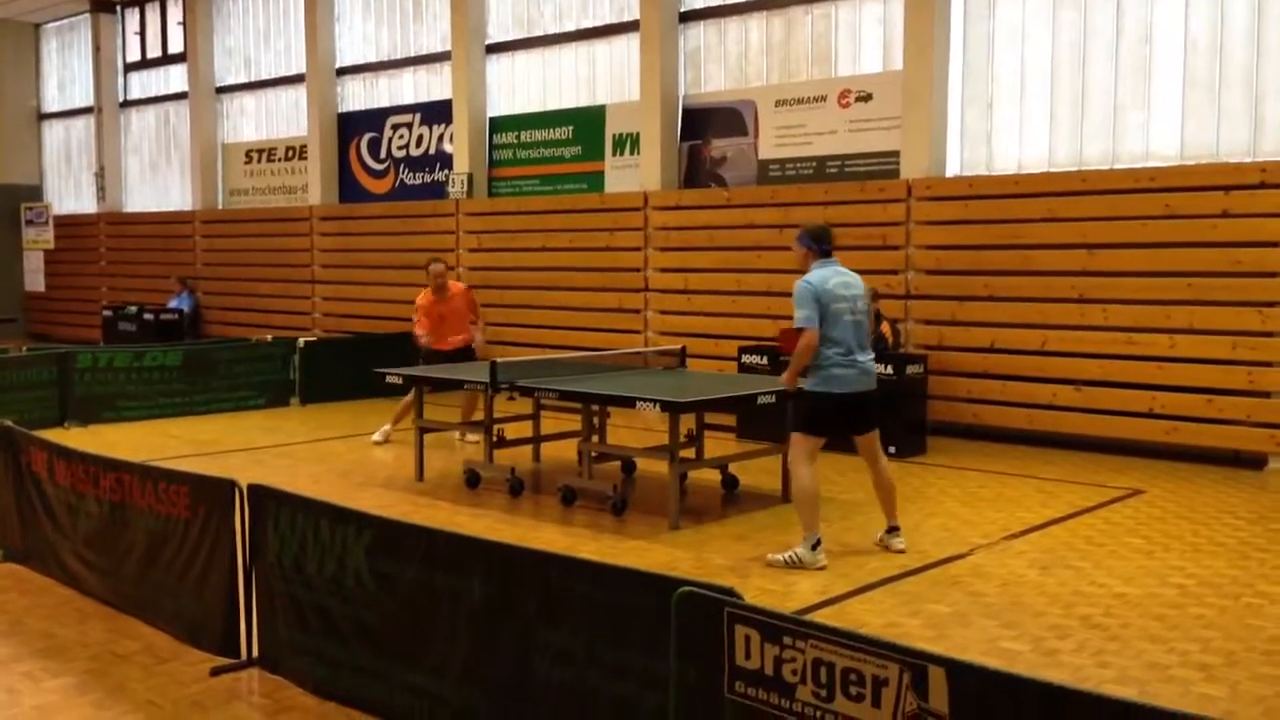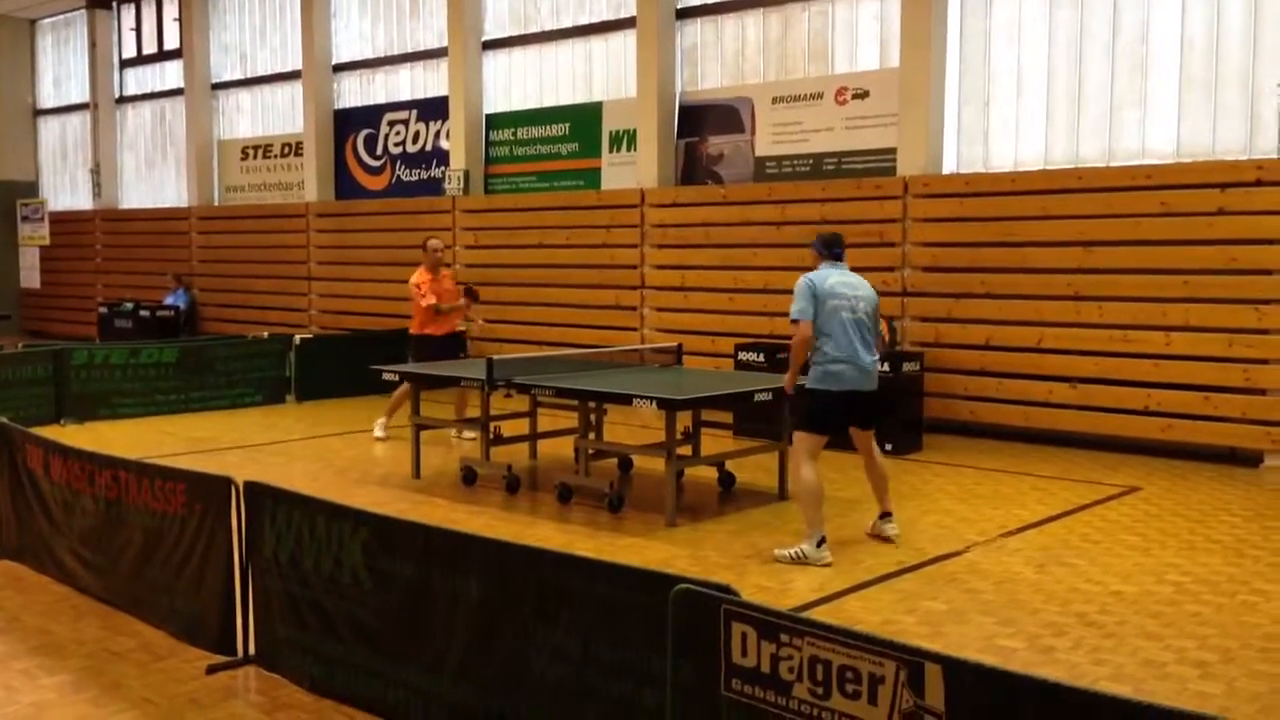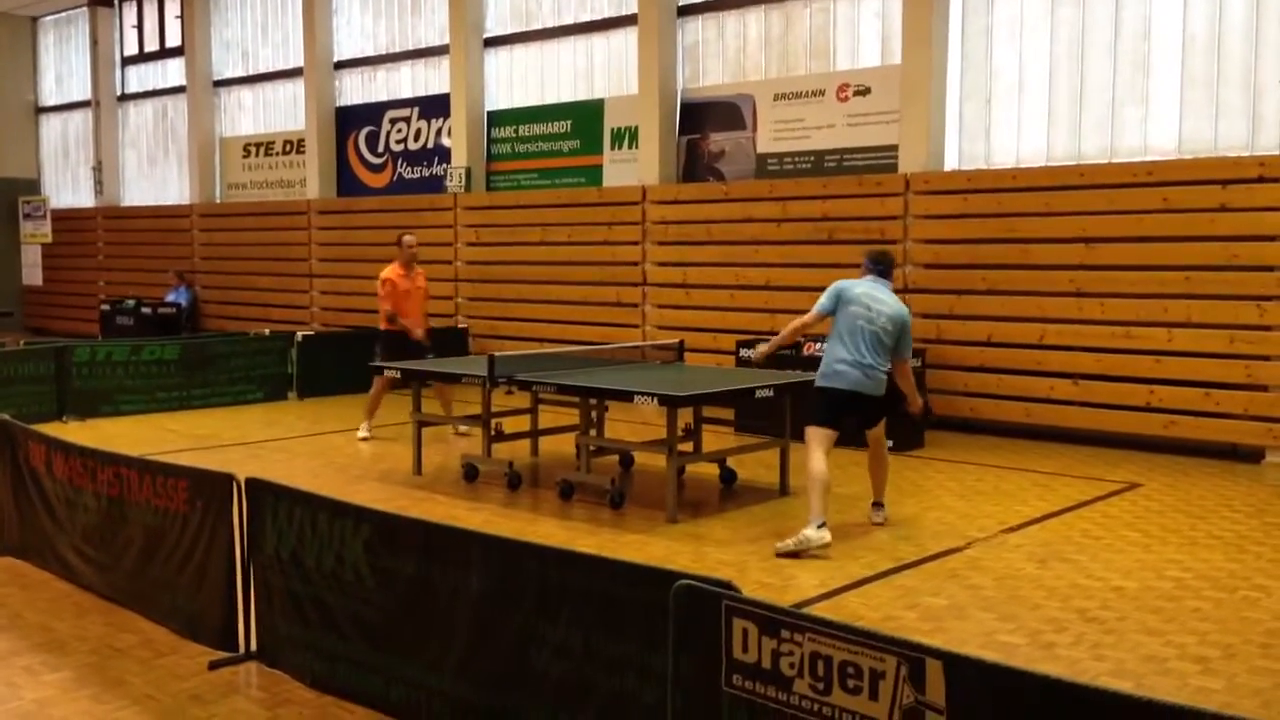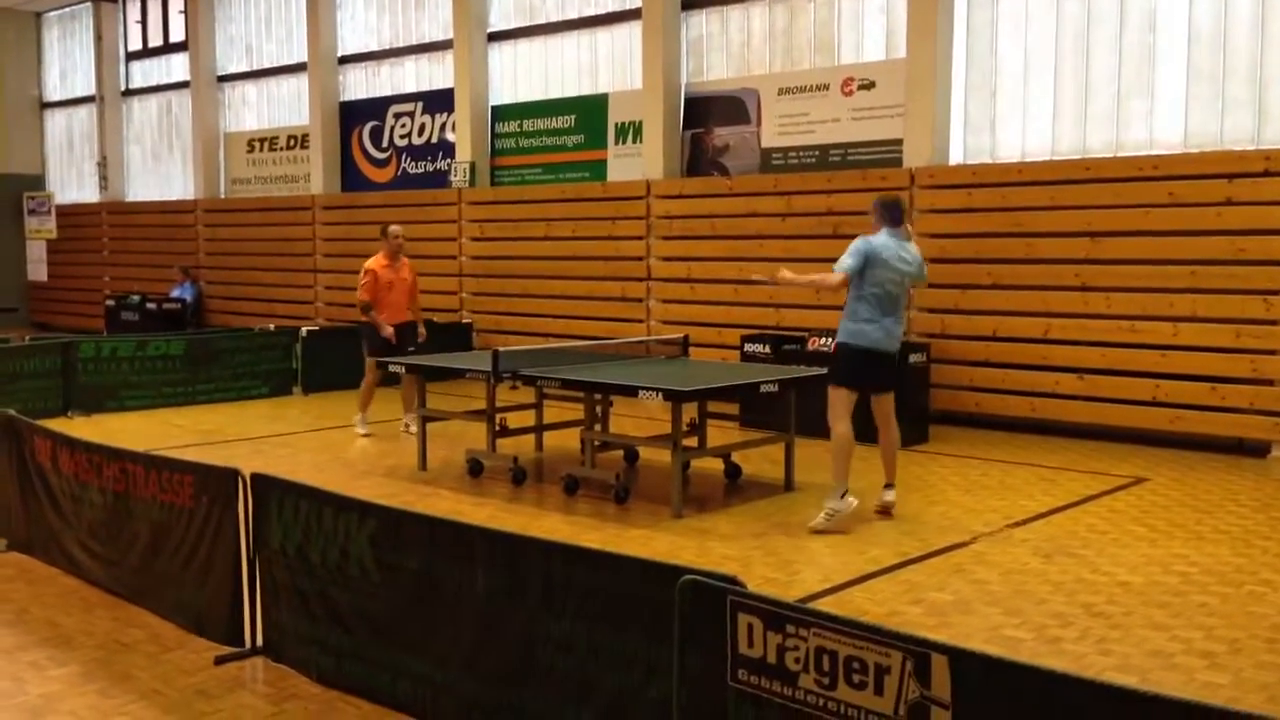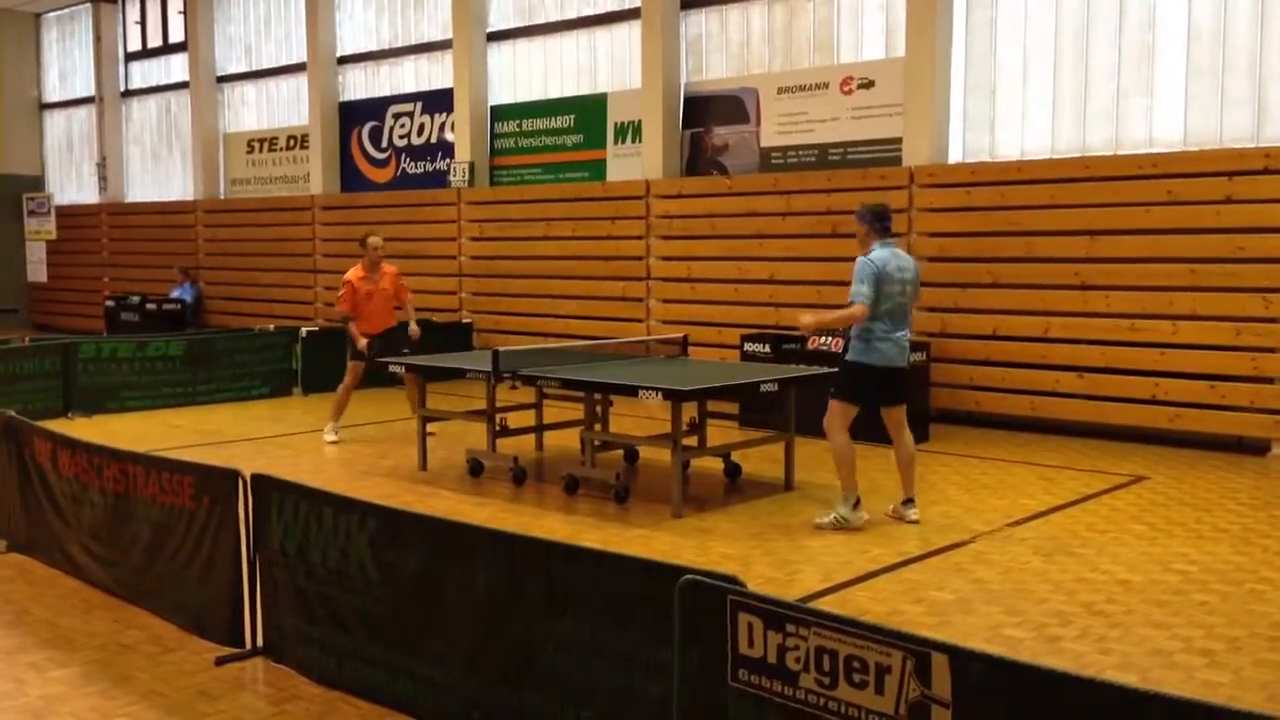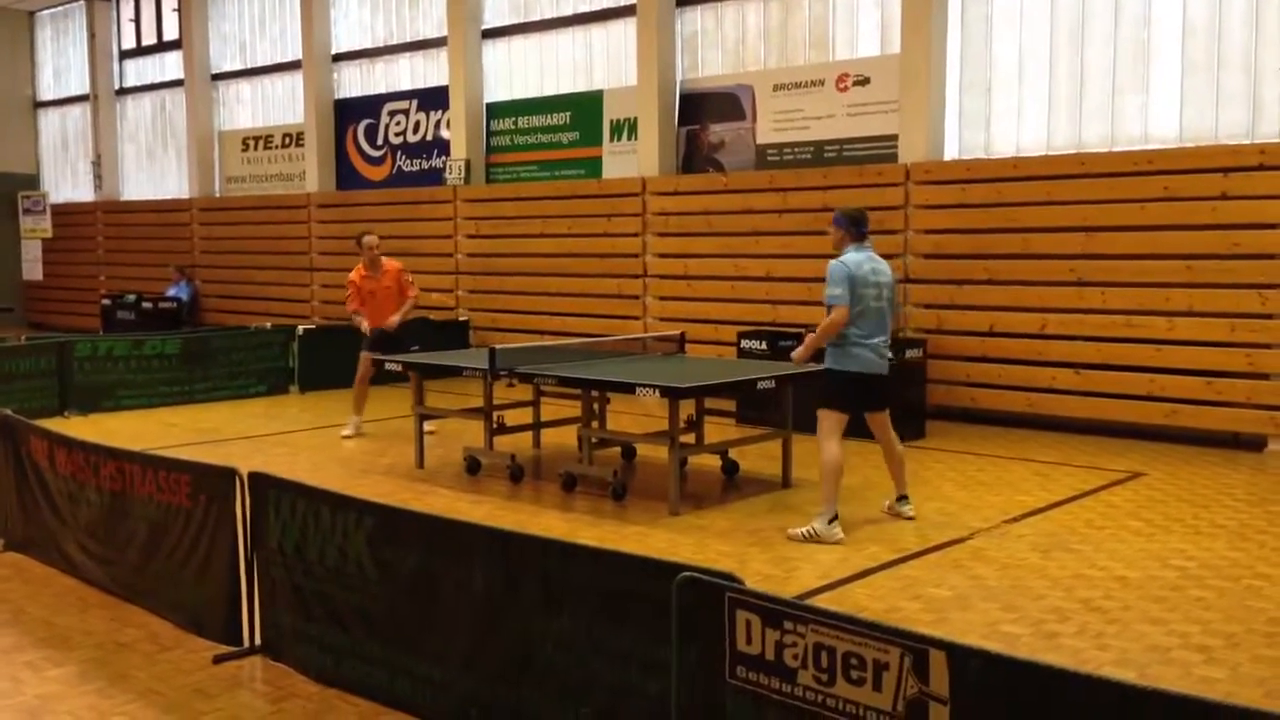
dt=0.3s
person 1, frame 1
left shoulder: (808, 284)
right shoulder: (856, 281)
left elbow: (809, 341)
left wrist: (791, 374)
left hip: (827, 385)
right hip: (863, 382)
left knee: (799, 460)
right knee: (875, 457)
left ankle: (811, 546)
right ankle: (893, 532)
person 1, frame 2
left shoulder: (810, 282)
right shoulder: (865, 286)
left elbow: (804, 334)
left wrist: (792, 374)
left hip: (827, 382)
right hip: (866, 382)
left knee: (802, 458)
right knee: (868, 449)
left ankle: (816, 543)
right ankle: (886, 520)
person 1, frame 3
left shoulder: (844, 287)
right shoulder: (901, 311)
left elbow: (807, 322)
right elbow: (901, 366)
left wrist: (769, 346)
right wrist: (913, 398)
left hip: (834, 381)
right hip: (873, 387)
left knee: (816, 452)
right knee: (878, 443)
left ankle: (816, 528)
right ankle: (878, 507)
person 1, frame 4
left shoulder: (867, 244)
right shoulder: (912, 254)
left elbow: (836, 280)
left wrist: (792, 279)
right wrist: (910, 241)
left hip: (857, 341)
right hip: (888, 346)
left knee: (838, 417)
right knee: (887, 419)
left ankle: (840, 497)
right ankle: (889, 490)
person 1, frame 5
left shoulder: (869, 262)
right shoulder: (908, 262)
left elbow: (860, 313)
left wrist: (817, 322)
left hip: (866, 357)
right hip: (897, 358)
left knee: (834, 425)
right knee: (899, 430)
left ankle: (850, 507)
right ankle: (908, 504)
person 1, frame 6
left shoulder: (841, 265)
right shoulder: (884, 267)
left elbow: (838, 317)
right elbow: (891, 320)
left wrist: (807, 348)
left hip: (845, 363)
right hip: (878, 364)
left knee: (828, 437)
right knee: (884, 433)
left ankle: (829, 521)
right ankle: (902, 501)
person 2, frame 1
left shoulder: (462, 290)
right shoulder: (423, 301)
left elbow: (476, 313)
right elbow: (421, 333)
left wrist: (478, 333)
right wrist: (424, 341)
left hip: (462, 349)
right hip: (436, 351)
left knee: (473, 389)
left ankle: (463, 430)
right ankle: (389, 428)
person 2, frame 2
left shoulder: (448, 275)
right shoulder: (418, 281)
right elbow: (436, 309)
left wrist: (472, 317)
right wrist: (459, 304)
left hip: (449, 336)
right hip: (424, 338)
right knee: (410, 385)
left ankle: (459, 428)
right ankle: (383, 421)
person 2, frame 3
left shoulder: (419, 273)
right shoulder: (388, 277)
right elbow: (388, 314)
left wrist: (422, 330)
right wrist: (410, 330)
left hip: (417, 335)
right hip: (393, 336)
right knee: (380, 383)
left ankle: (454, 422)
right ankle: (366, 424)
person 2, frame 4
left shoulder: (407, 265)
right shoulder: (372, 267)
left elbow: (412, 297)
right elbow: (363, 304)
left wrist: (420, 324)
right wrist: (382, 326)
left hip: (403, 325)
right hip: (376, 327)
left knee: (408, 374)
right knee: (373, 375)
left ankle: (409, 420)
right ankle: (361, 418)
person 2, frame 5
left shoulder: (392, 273)
right shoulder: (351, 278)
left elbow: (405, 299)
right elbow: (345, 315)
left wrist: (412, 322)
right wrist: (358, 339)
left hip: (388, 331)
right hip: (361, 335)
left knee: (411, 374)
right knee: (350, 380)
right ankle: (332, 426)
person 2, frame 6
left shoulder: (395, 268)
right shoulder: (355, 278)
left elbow: (412, 296)
right elbow: (354, 311)
left wrist: (399, 316)
right wrist: (362, 324)
left hip: (401, 328)
right hip: (375, 330)
right knee: (362, 375)
right ankle: (355, 421)
